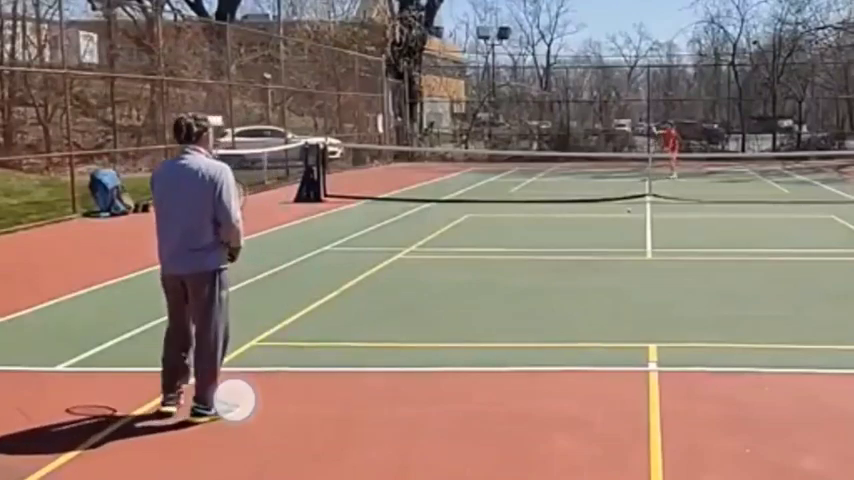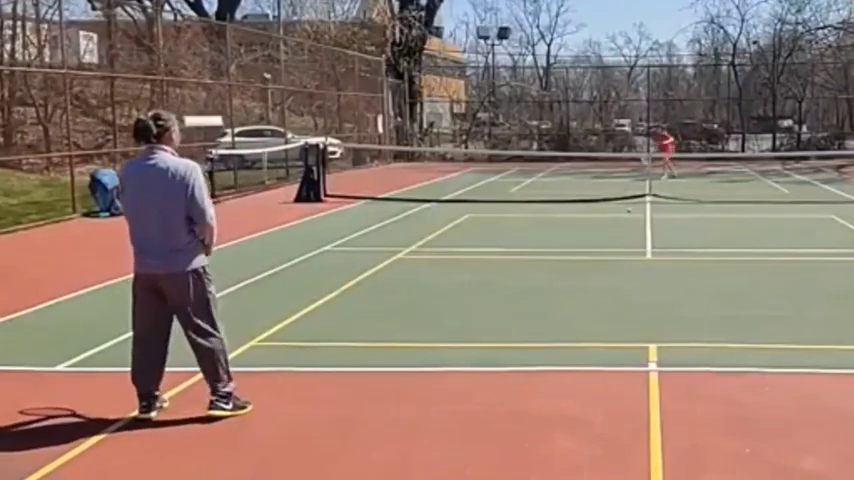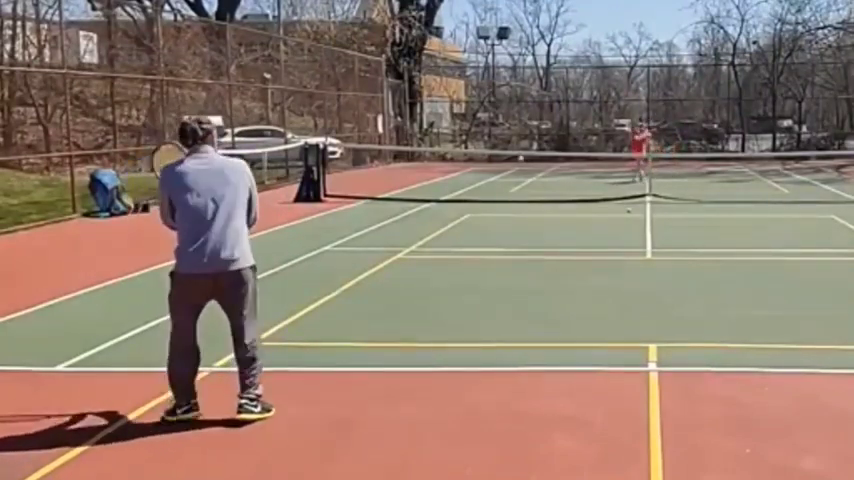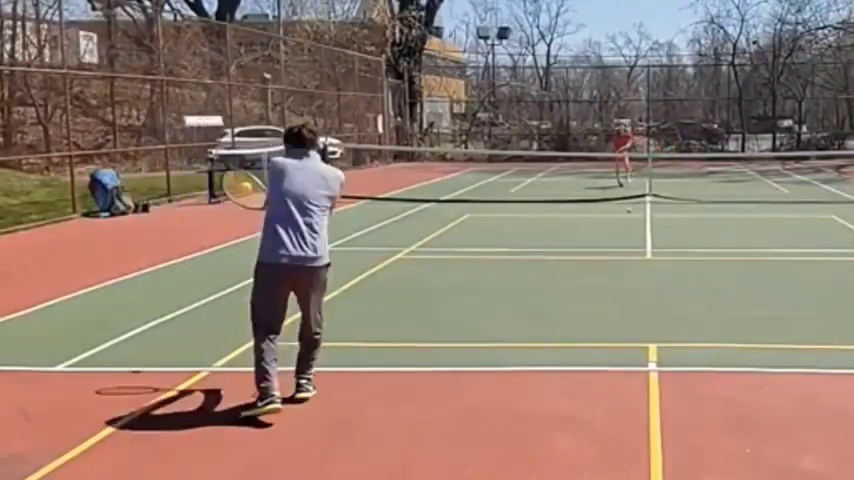
dt=0.7s
person 1, frame 1
left shoulder: (162, 172)
right shoulder: (217, 171)
left elbow: (165, 215)
right elbow: (231, 222)
right wrist: (235, 246)
left hip: (171, 265)
right hip: (205, 264)
left knee: (177, 331)
right knee: (210, 335)
left ankle: (172, 394)
right ankle: (205, 403)
person 1, frame 2
left shoulder: (128, 172)
right shoulder: (186, 169)
left elbow: (132, 215)
right elbow: (206, 222)
right wrist: (206, 246)
left hip: (146, 268)
right hip: (184, 266)
left knee: (147, 335)
right knee: (206, 332)
left ankle: (147, 399)
right ankle: (222, 396)
person 1, frame 3
left shoulder: (172, 174)
right shoulder: (239, 168)
left elbow: (169, 220)
right elbow: (252, 217)
left hip: (191, 267)
right hip: (236, 264)
left knee: (183, 335)
right knee: (245, 334)
left ankle: (185, 402)
right ankle: (249, 398)
person 1, frame 4
left shoulder: (277, 166)
right shoulder: (334, 176)
left hip: (274, 260)
right hip: (313, 261)
left knee: (267, 329)
right knee: (311, 323)
left ankle: (268, 393)
right ankle: (303, 381)
